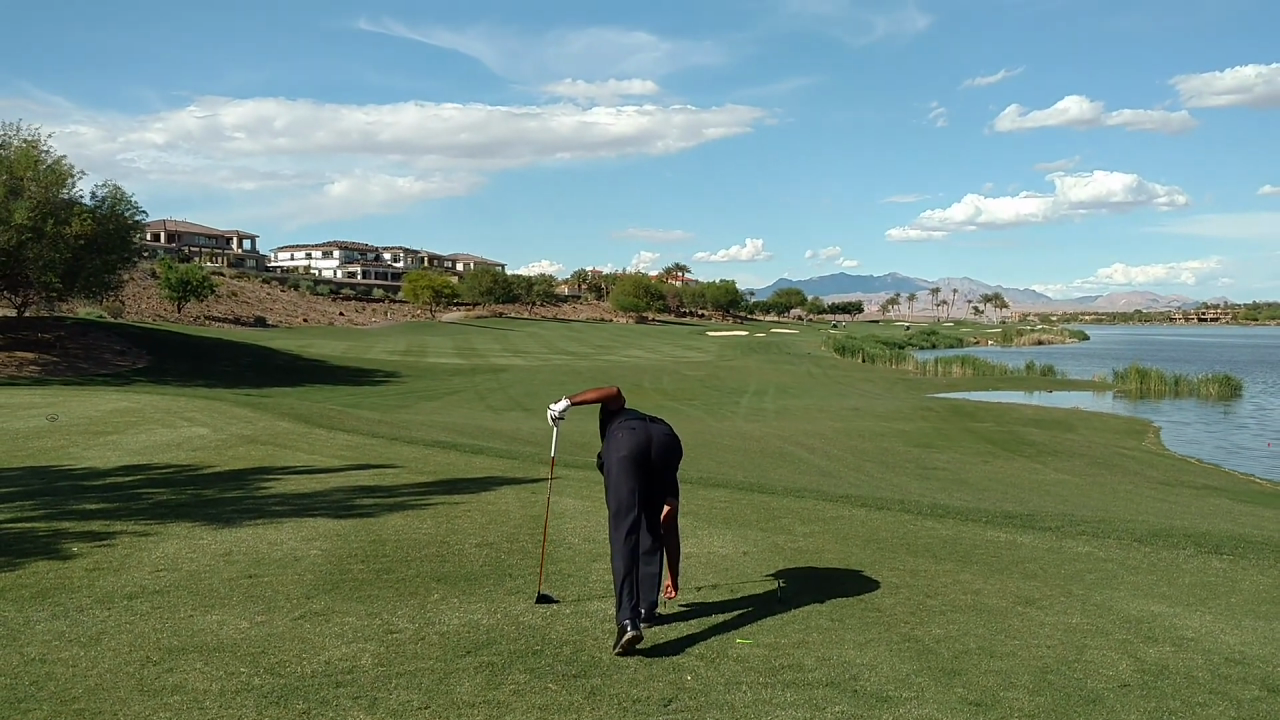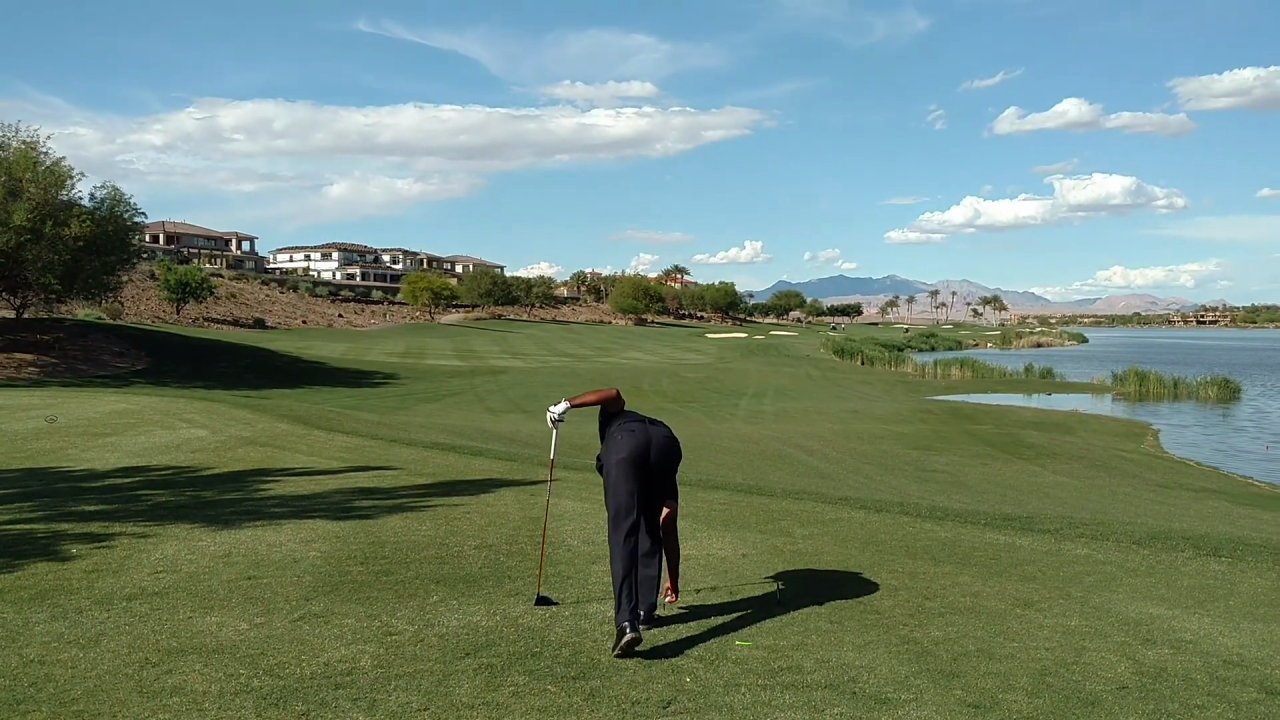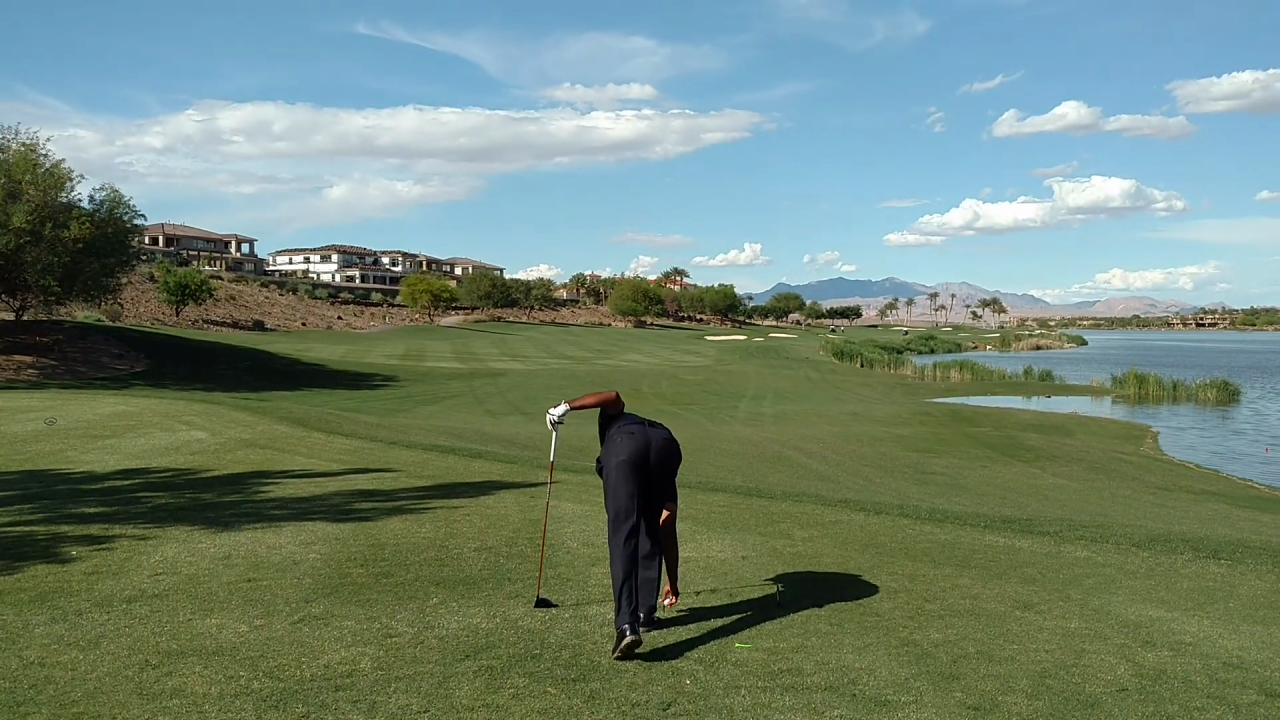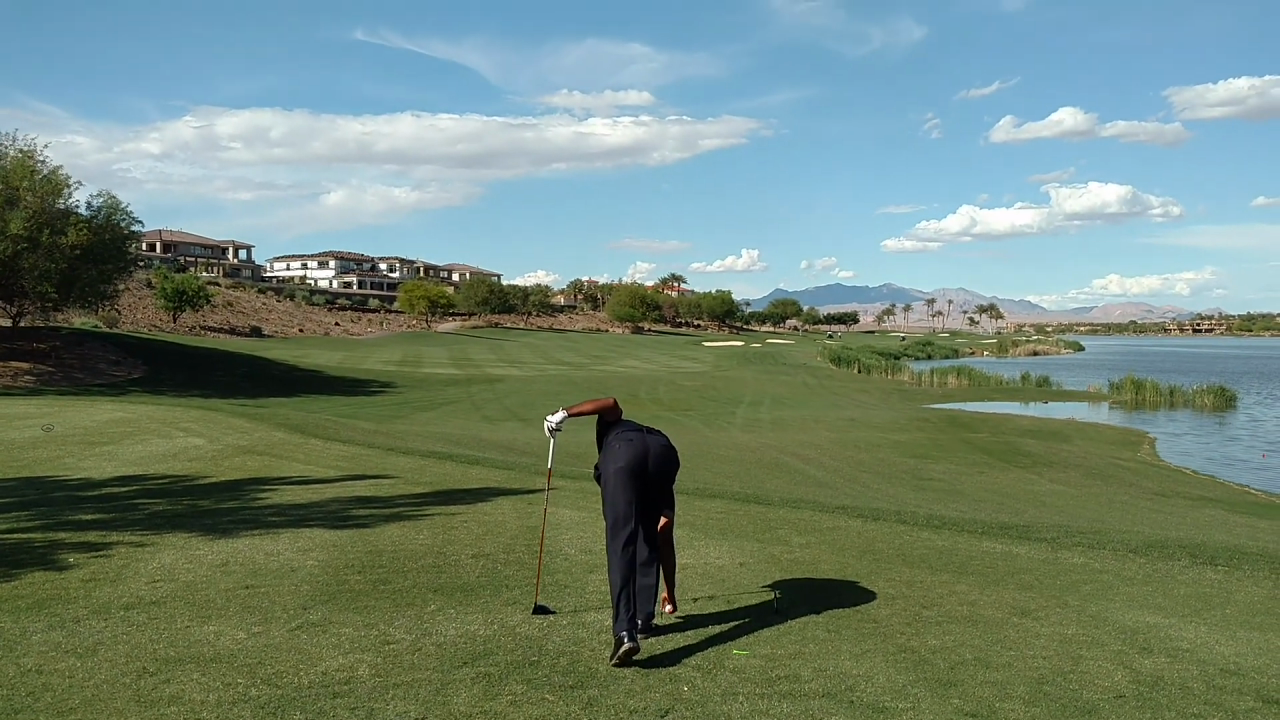
dt=0.2s
person 1, frame 1
left shoulder: (615, 420)
left elbow: (614, 393)
right elbow: (669, 526)
left wrist: (568, 402)
right wrist: (673, 578)
left hip: (626, 439)
right hip: (667, 443)
left knee: (624, 533)
right knee: (652, 527)
left ankle: (628, 621)
right ankle: (646, 609)
person 1, frame 2
left shoulder: (615, 423)
left elbow: (613, 395)
right elbow: (669, 528)
left wrist: (567, 404)
right wrist: (673, 580)
left hip: (624, 442)
right hip: (666, 445)
left knee: (622, 535)
right knee: (651, 530)
left ankle: (627, 623)
right ankle: (645, 611)
person 1, frame 3
left shoulder: (615, 425)
left elbow: (613, 398)
right elbow: (668, 532)
left wrist: (567, 406)
right wrist: (672, 584)
left hip: (624, 445)
right hip: (666, 448)
left knee: (623, 538)
right knee: (651, 532)
left ankle: (627, 625)
right ankle: (645, 613)
person 1, frame 4
left shoulder: (612, 431)
left elbow: (611, 404)
right elbow: (665, 539)
left wrist: (564, 413)
right wrist: (670, 591)
left hip: (622, 451)
right hip: (664, 455)
left knee: (621, 544)
right knee: (649, 539)
left ankle: (625, 632)
right ankle: (643, 620)
